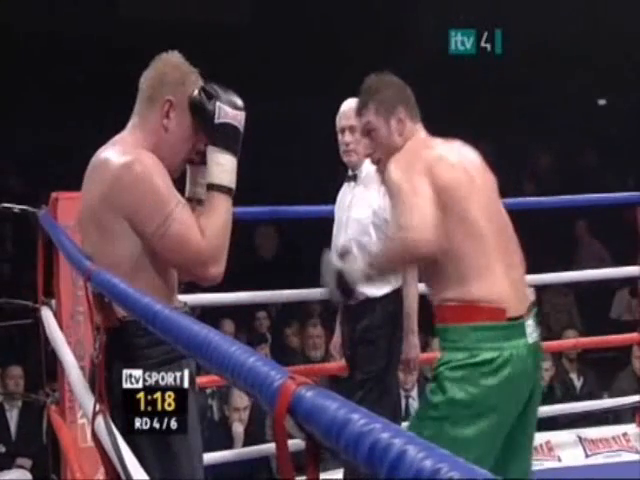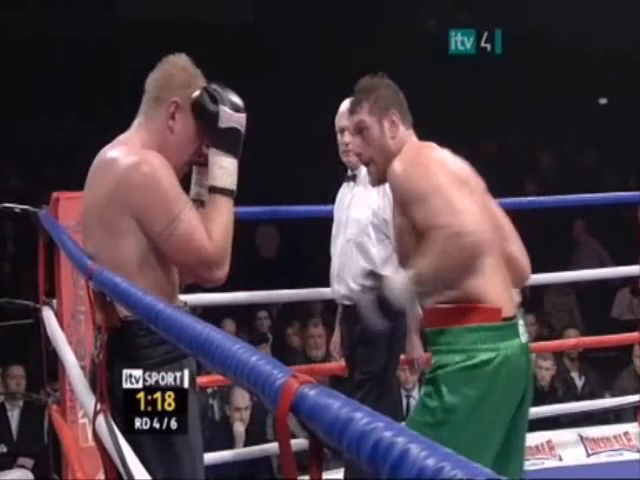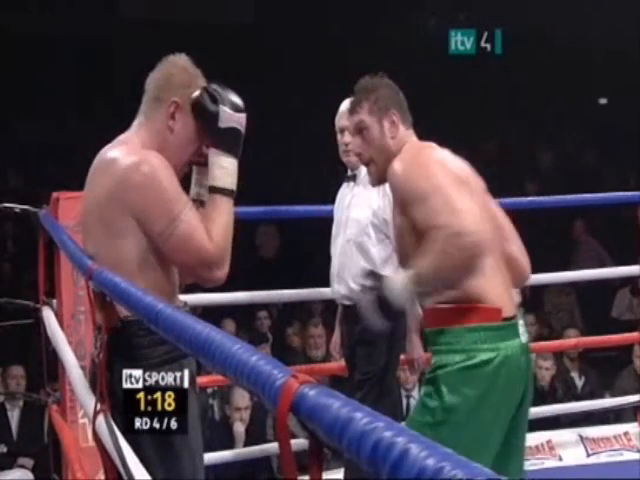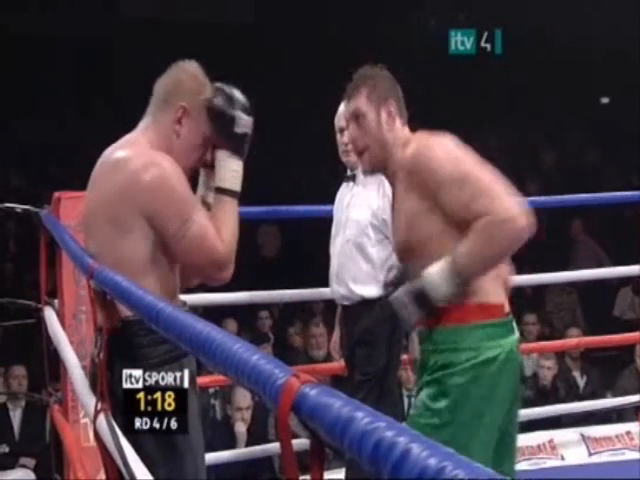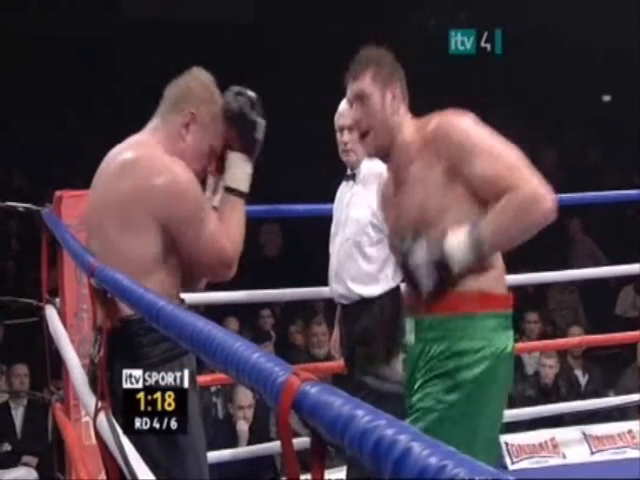
dt=0.5s
person 1, frame 1
left shoulder: (112, 160)
right shoulder: (136, 167)
left elbow: (180, 257)
right elbow: (208, 264)
left wrist: (200, 175)
right wrist: (224, 158)
left hip: (131, 350)
right hip: (148, 354)
person 1, frame 2
left shoulder: (113, 160)
right shoulder: (144, 168)
left elbow: (179, 266)
right elbow: (212, 264)
left wrist: (202, 179)
right wrist: (225, 160)
left hip: (128, 349)
right hip: (150, 354)
person 1, frame 3
left shoulder: (113, 160)
right shoulder: (145, 168)
left elbow: (179, 267)
right elbow: (212, 265)
left wrist: (203, 180)
right wrist: (225, 161)
left hip: (127, 348)
right hip: (150, 352)
person 1, frame 4
left shoulder: (115, 161)
right shoulder: (154, 170)
right elbow: (218, 264)
left wrist: (209, 181)
right wrist: (230, 162)
left hip: (123, 347)
right hip: (151, 351)
person 1, frame 5
left shoulder: (119, 161)
right shoulder: (168, 175)
right elbow: (222, 263)
left wrist: (216, 188)
right wrist: (239, 165)
left hip: (123, 344)
right hip: (152, 348)
person 2, frame 1
left shoulder: (405, 161)
right shoulder: (463, 153)
left elbow: (420, 239)
left wrist: (356, 268)
left hip: (480, 347)
right hip: (521, 338)
person 2, frame 2
left shoulder: (408, 164)
right shoulder: (449, 162)
left elbow: (467, 238)
right elbow: (518, 267)
left wrist: (398, 286)
left hip: (472, 349)
right hip: (509, 342)
person 2, frame 3
left shoulder: (409, 164)
right shoulder: (444, 163)
left elbow: (467, 240)
right elbow: (518, 268)
left wrist: (399, 287)
left hip: (472, 349)
right hip: (507, 341)
person 2, frame 4
left shoulder: (425, 153)
right shoulder: (402, 185)
left elbow: (512, 220)
left wrist: (435, 283)
left hip: (469, 347)
right hip: (476, 345)
person 2, frame 5
left shoulder: (446, 133)
right shoulder: (390, 188)
left elbow: (537, 200)
left wrist: (455, 250)
left hip: (468, 336)
right hip: (428, 338)
person 3, frame 1
left shoulder: (387, 184)
right shoulder: (345, 191)
left elbow: (409, 262)
left wrist: (411, 334)
right wrist: (340, 325)
left hip: (382, 311)
right hip: (354, 311)
left knee: (369, 411)
right knee: (377, 408)
person 3, frame 2
left shoulder: (386, 185)
right shoulder: (344, 190)
left wrist: (411, 333)
right wrist: (339, 324)
left hip: (380, 312)
right hip: (353, 312)
left knee: (365, 410)
right knee: (380, 408)
person 3, frame 3
left shoulder: (387, 184)
right shoulder: (344, 190)
right wrist: (340, 324)
left hip: (380, 312)
right hip: (353, 312)
left knee: (366, 409)
right knee: (380, 407)
person 3, frame 4
left shoulder: (386, 182)
right shoulder: (344, 190)
right wrist: (339, 322)
left hip: (379, 312)
right hip: (353, 311)
left knee: (368, 409)
right knee: (380, 406)
person 3, frame 5
left shoulder: (384, 179)
right shoulder: (344, 188)
left wrist: (409, 320)
right wrist: (339, 320)
left hip: (379, 310)
right hip: (353, 310)
left knee: (370, 407)
right knee: (378, 405)
